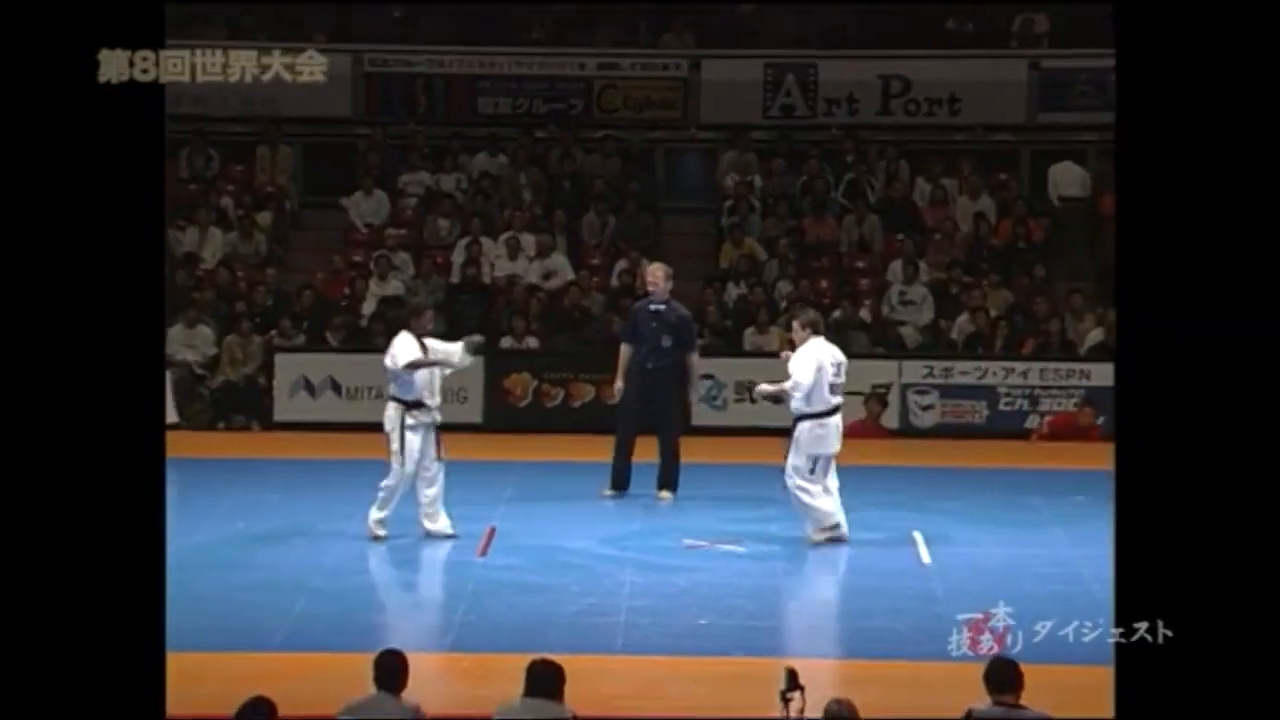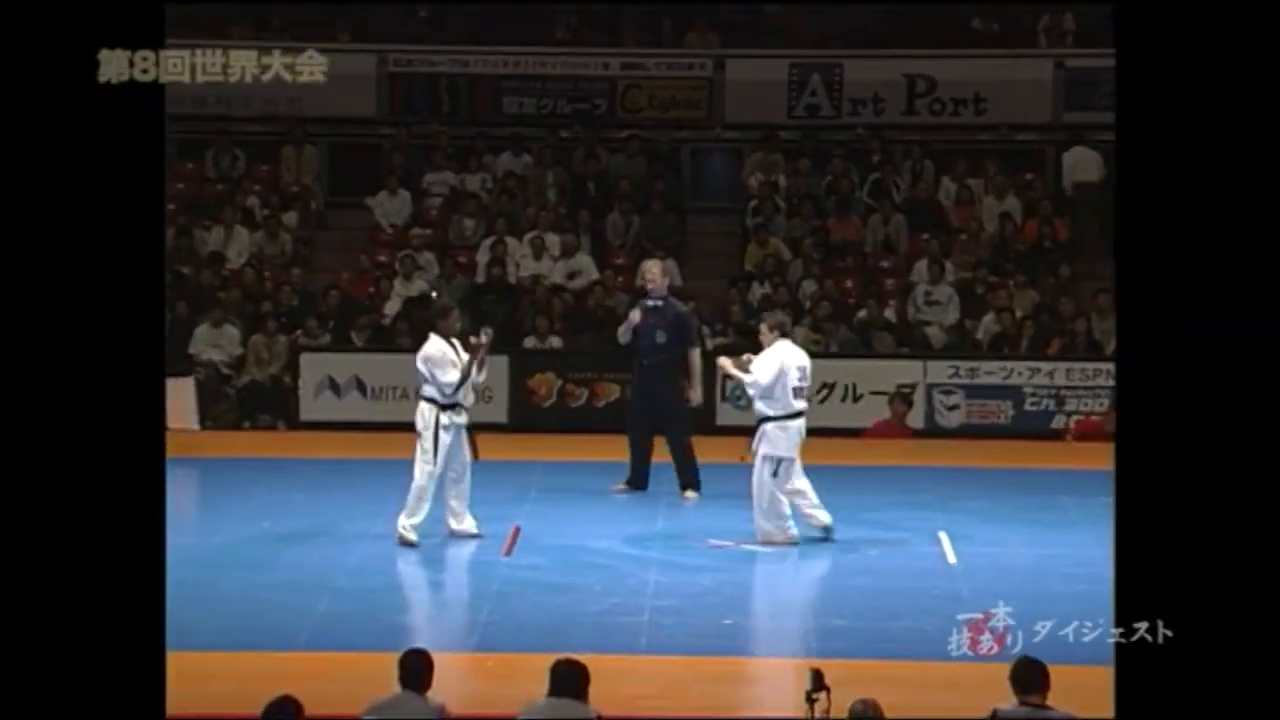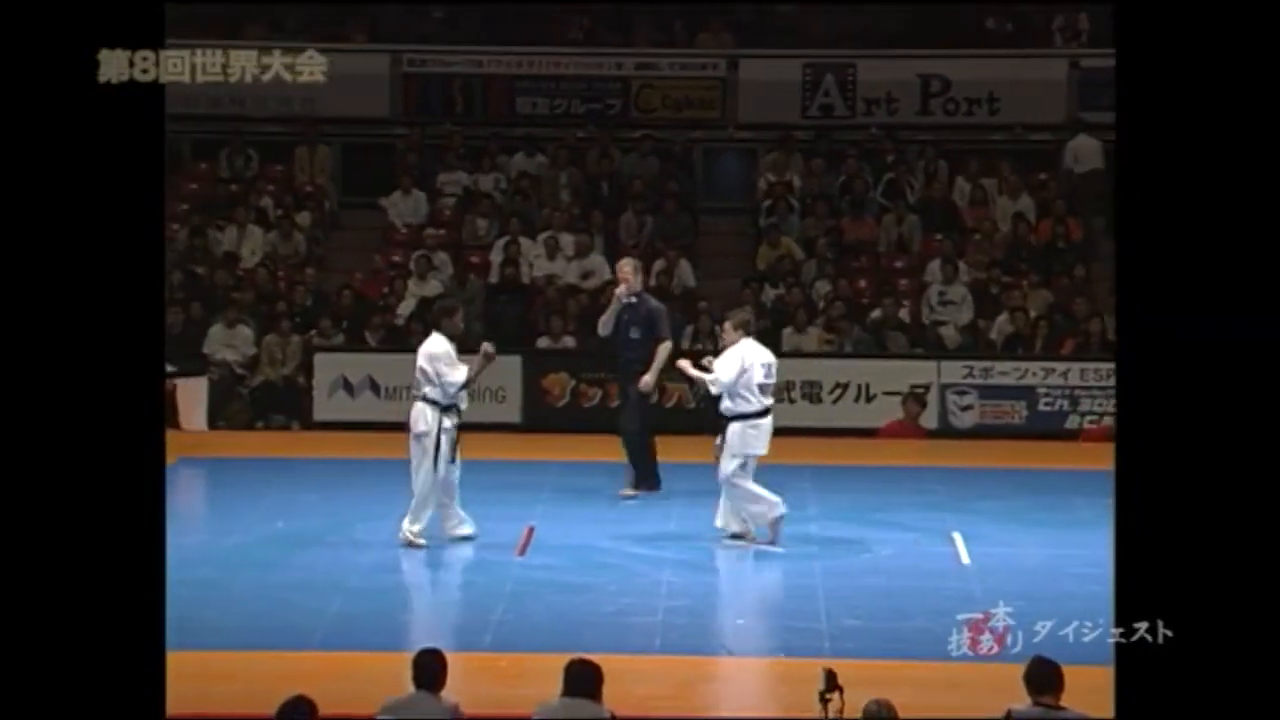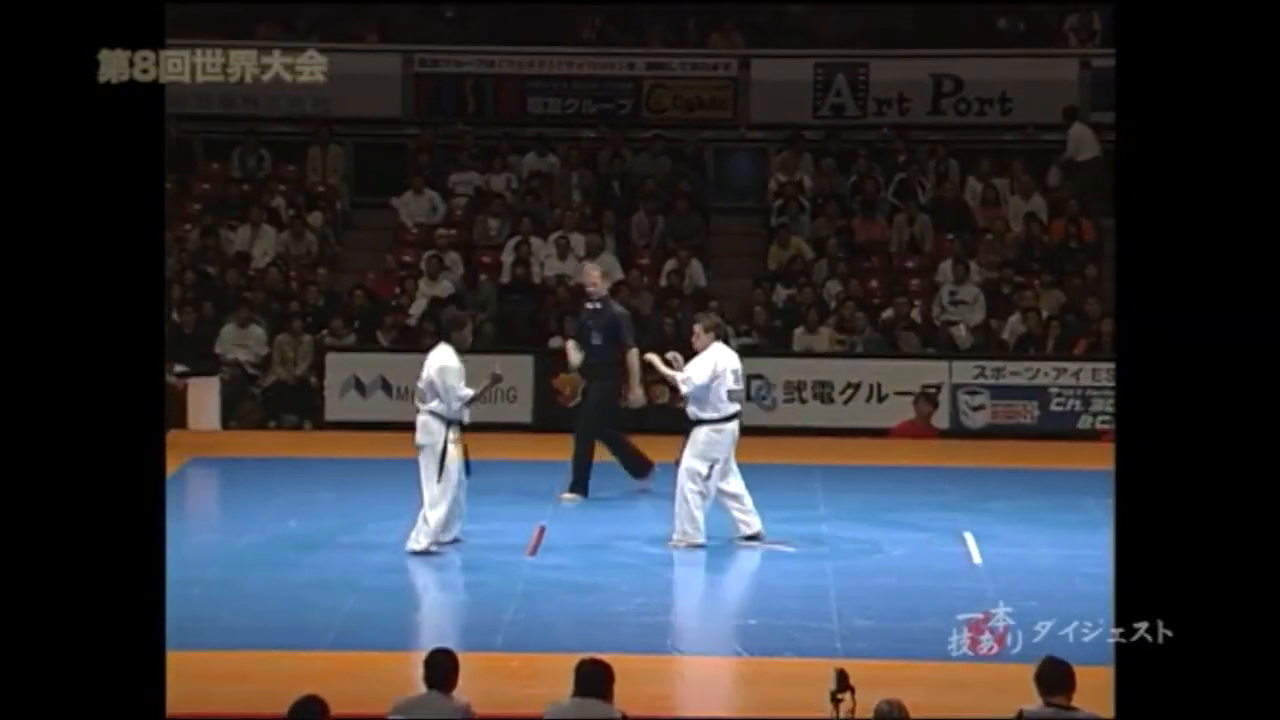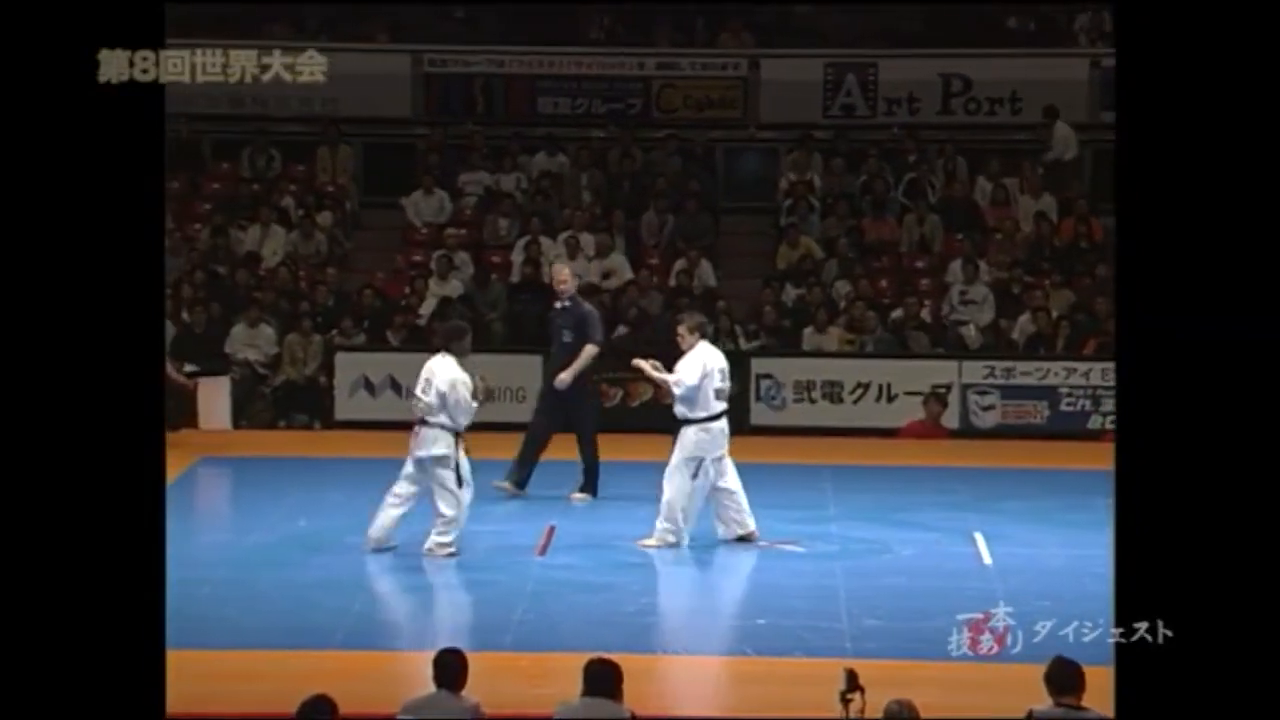
dt=0.4s
person 1, frame 1
left shoulder: (429, 344)
right shoulder: (400, 344)
left elbow: (456, 352)
right elbow: (408, 363)
left wrist: (470, 343)
right wrist: (437, 363)
left hip: (425, 416)
right hip: (405, 417)
left knee: (432, 471)
right knee: (402, 472)
left ankle: (435, 524)
right ankle: (377, 520)
person 1, frame 2
left shoulder: (455, 345)
right shoulder: (432, 350)
left elbow: (477, 376)
right elbow: (453, 385)
left wrist: (482, 352)
right wrist: (472, 358)
left hip: (454, 416)
right hip: (435, 417)
left knee: (460, 470)
right knee: (427, 472)
left ankle: (460, 523)
right ankle: (407, 527)
person 1, frame 3
left shoulder: (444, 345)
right shoulder: (435, 349)
left elbow: (458, 377)
right elbow: (456, 385)
left wrist: (480, 359)
right wrist: (482, 364)
left hip: (443, 416)
right hip: (431, 417)
left knee: (448, 475)
right knee: (428, 476)
left ankle: (455, 525)
right ankle: (411, 531)
person 1, frame 4
left shoulder: (445, 355)
right shoulder: (446, 362)
right elbow: (459, 401)
right wrist: (489, 385)
left hip: (444, 428)
right hip: (438, 429)
left knee: (454, 483)
right knee: (441, 487)
left ankle: (445, 532)
right ankle: (420, 541)
person 1, frame 5
left shoulder: (433, 364)
right shoulder: (457, 377)
right elbow: (461, 417)
right wrist: (477, 397)
left hip: (423, 434)
right hip: (441, 440)
left knee: (405, 489)
right knee: (458, 494)
left ankle: (377, 536)
right ankle: (439, 544)
person 2, frame 1
left shoulder: (681, 316)
right shoulder: (638, 310)
left elbow: (691, 353)
right elbow: (627, 344)
left wrist: (692, 387)
right wrist: (620, 377)
left hip: (667, 381)
right hip: (638, 377)
left knee: (668, 436)
right knee: (625, 430)
left ankle: (667, 486)
right ankle: (618, 484)
person 2, frame 2
left shoulder: (679, 312)
right shoulder: (641, 308)
left elbow: (693, 349)
right elbow: (622, 338)
left wrist: (696, 385)
right wrist: (628, 324)
left hip: (667, 379)
right hip: (642, 377)
left knee: (677, 434)
right knee: (638, 431)
left ankle: (690, 485)
right ankle: (636, 481)
person 2, frame 3
left shoulder: (653, 307)
right shoulder: (620, 306)
left elbow: (666, 343)
right elbow: (603, 331)
left wrist: (652, 374)
right wrist: (615, 305)
left hip: (642, 374)
right hip: (625, 373)
left knee: (630, 427)
right knee: (640, 428)
left ankle: (641, 481)
right ankle: (649, 480)
person 2, frame 4
left shoulder: (617, 313)
right shoulder: (587, 312)
left elbow: (631, 350)
right elbow: (572, 340)
left wrist: (636, 385)
right wrist: (572, 353)
left hip: (606, 380)
right hip: (592, 379)
left knee: (585, 432)
right knee: (606, 433)
left ankle: (578, 488)
right ankle: (643, 467)
person 2, frame 5
left shoulder: (587, 312)
right shoulder: (555, 311)
left elbow: (593, 346)
left wrist: (571, 373)
left hip: (578, 382)
right hip: (554, 379)
left knee: (585, 435)
right knee: (538, 430)
left ankle: (589, 488)
right ankle: (516, 481)
person 3, frame 1
left shoulder: (807, 353)
right shoulder: (835, 351)
left elbow: (799, 387)
left wrist: (770, 389)
right wrist: (794, 362)
left hip: (813, 424)
right hip: (830, 420)
left knee: (797, 476)
right knee: (823, 478)
left ankle: (828, 522)
right ankle: (834, 528)
person 3, frame 2
left shoulder: (774, 355)
right shoulder: (800, 354)
left elbow: (756, 385)
left wrist: (731, 369)
right wrist: (754, 366)
left hip: (777, 427)
right hip: (792, 423)
left knee: (766, 481)
right knee: (790, 479)
left ankle: (780, 532)
right ankle: (821, 519)
person 3, frame 3
left shoulder: (738, 353)
right shoulder: (765, 354)
left elbow: (718, 383)
left wrist: (689, 370)
right wrist: (716, 367)
left hip: (745, 425)
right hip: (757, 421)
left knee: (731, 477)
right knee: (736, 476)
left ankle: (772, 511)
right ankle: (739, 526)
person 3, frame 4
left shoulder: (710, 357)
right shoulder: (730, 356)
left elbow: (688, 384)
left wrist: (660, 366)
right wrist: (681, 367)
left hip: (711, 430)
right hip: (725, 426)
left knee: (690, 479)
right knee: (728, 482)
left ankle: (689, 535)
right ankle: (751, 528)
person 3, frame 5
left shoulder: (698, 357)
right shoulder: (714, 355)
left elbow: (681, 386)
left wrist: (649, 372)
right wrist: (663, 373)
left hip: (700, 429)
right hip: (714, 426)
left knee: (678, 480)
right knee: (723, 480)
left ankle: (666, 535)
right ankle: (744, 528)
